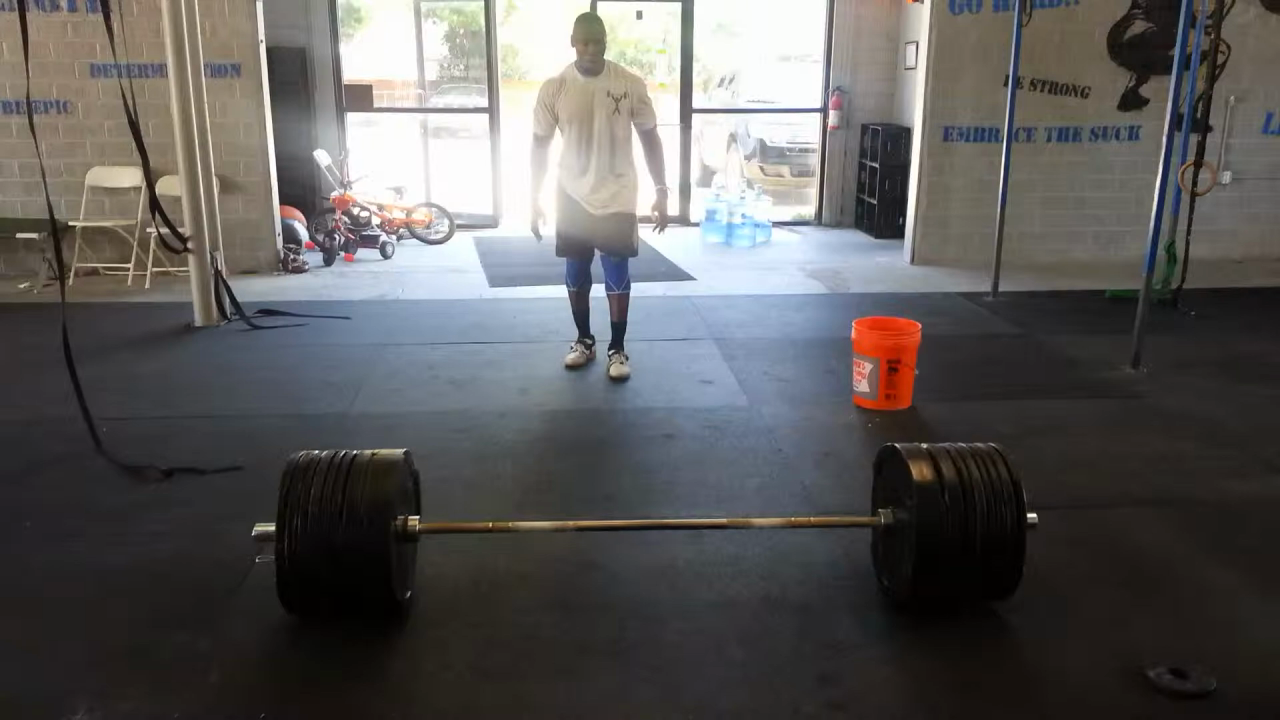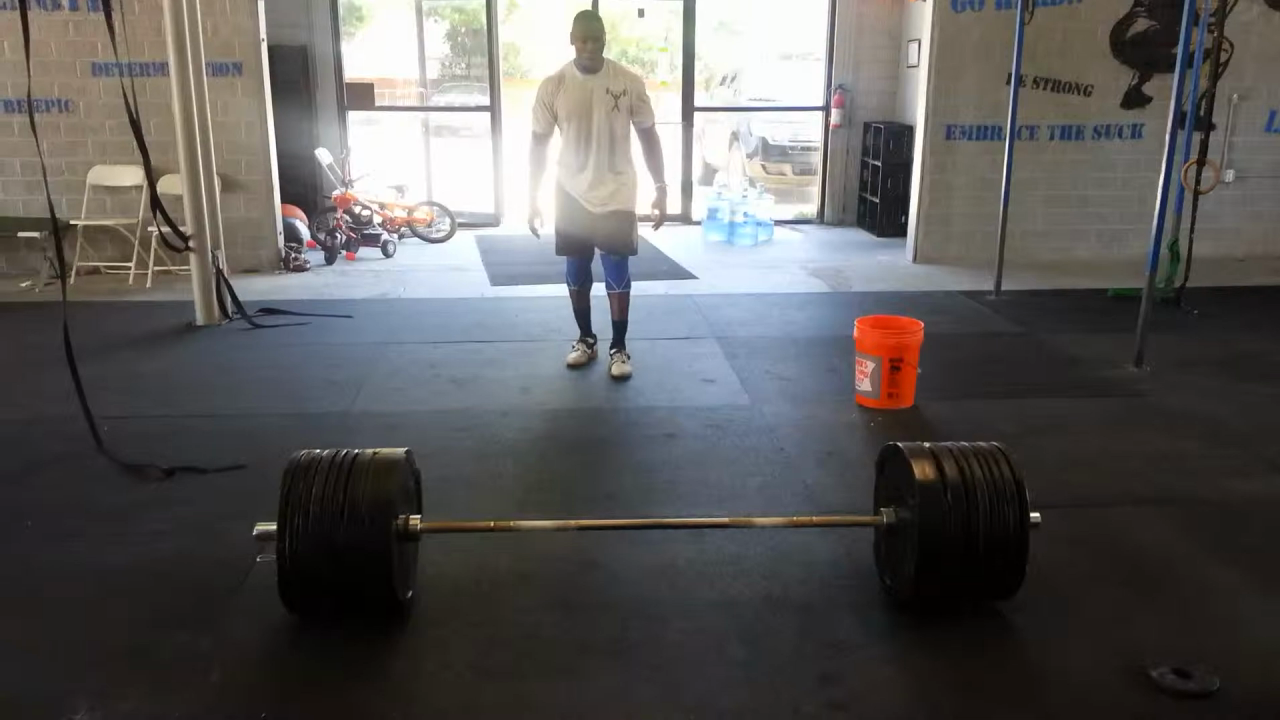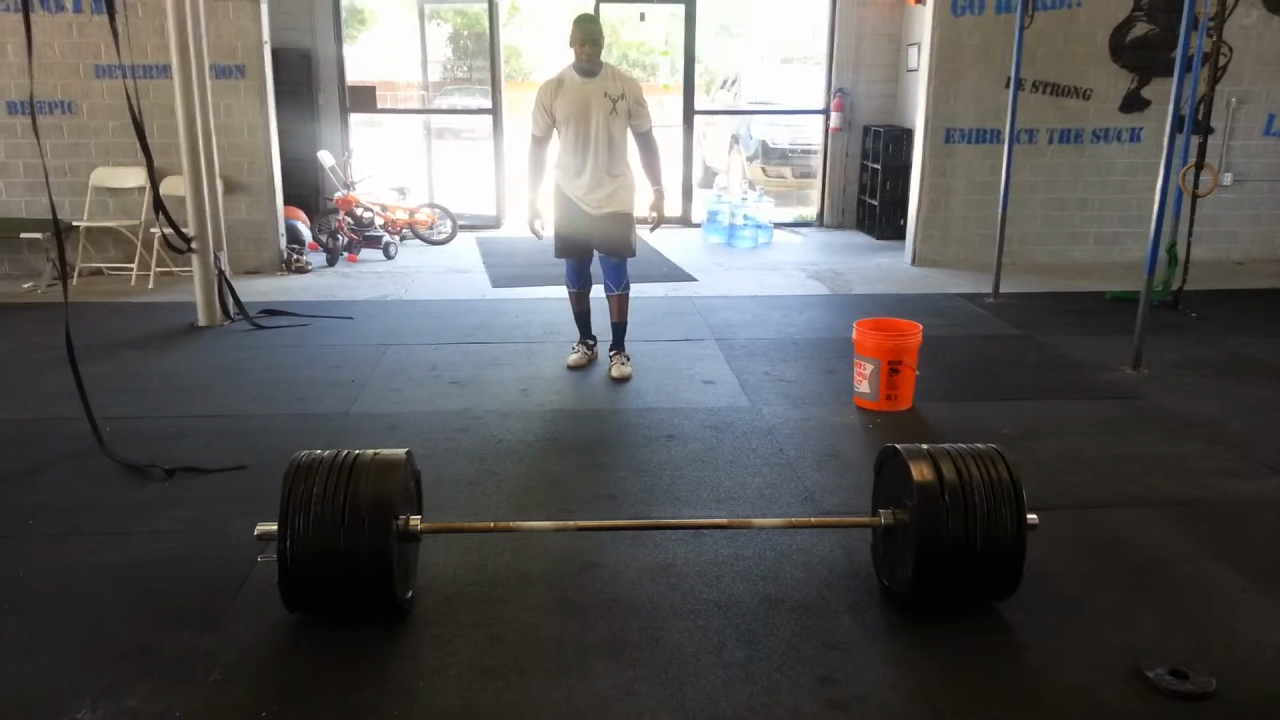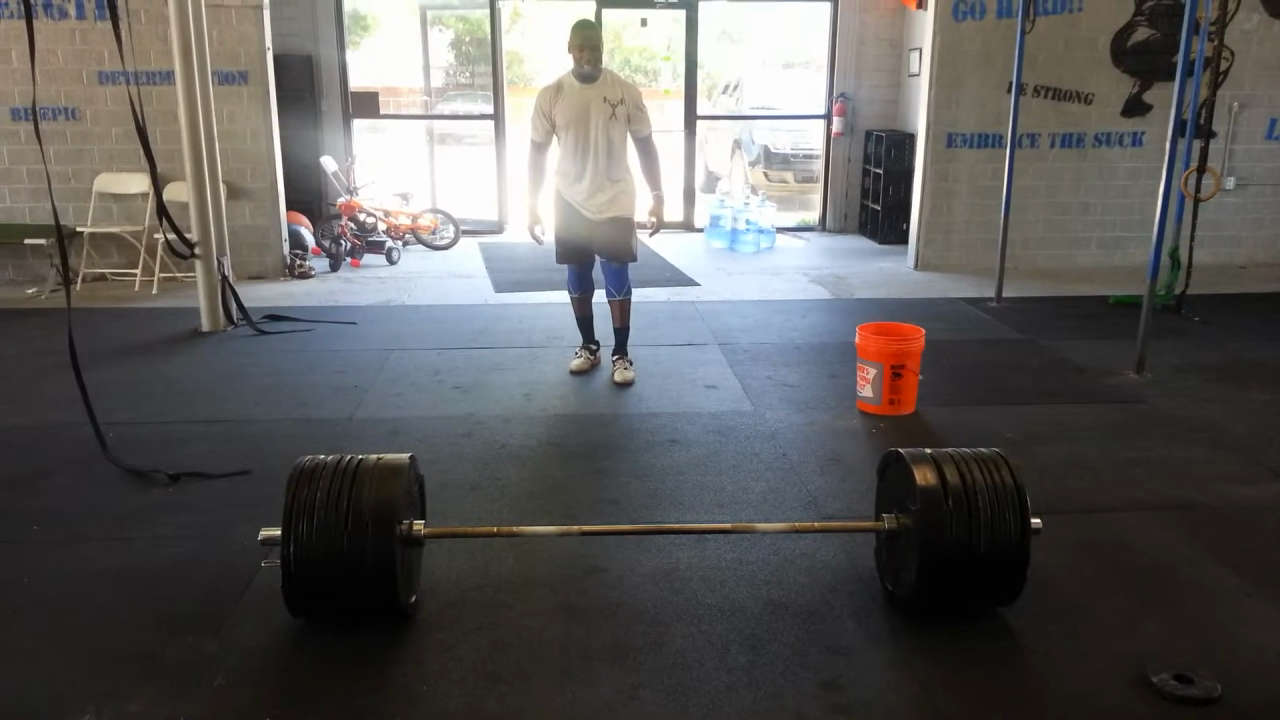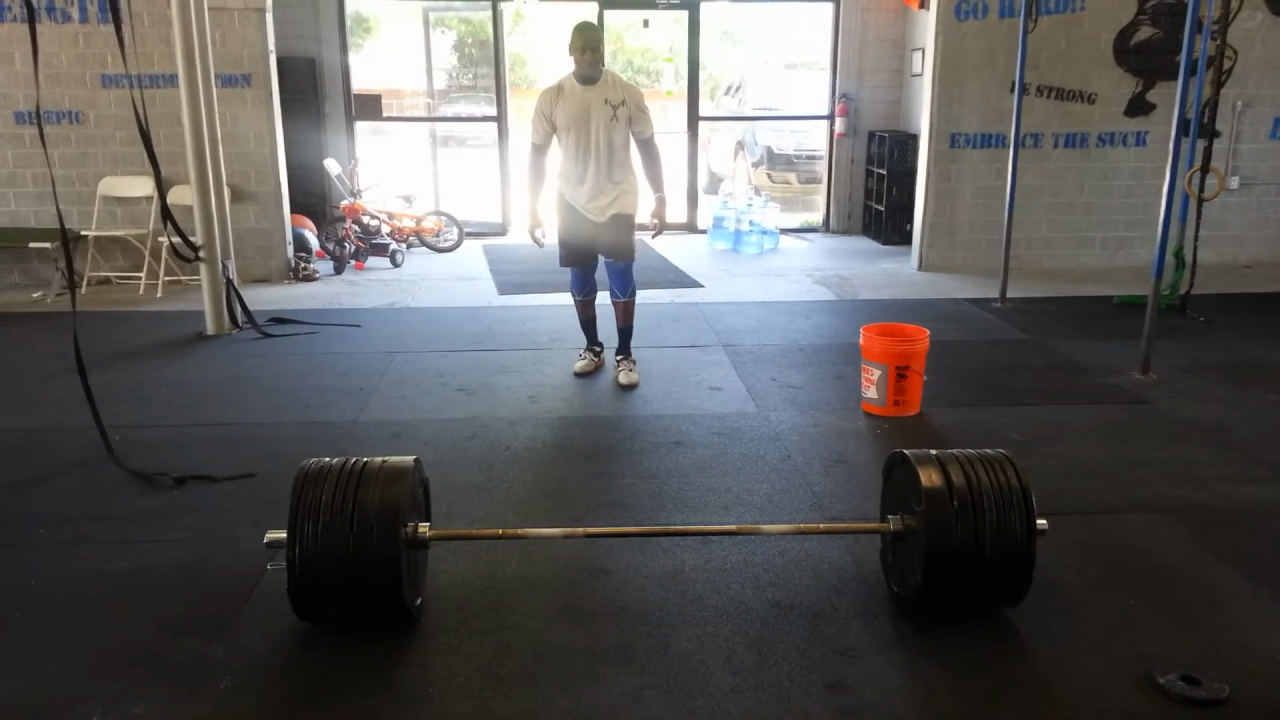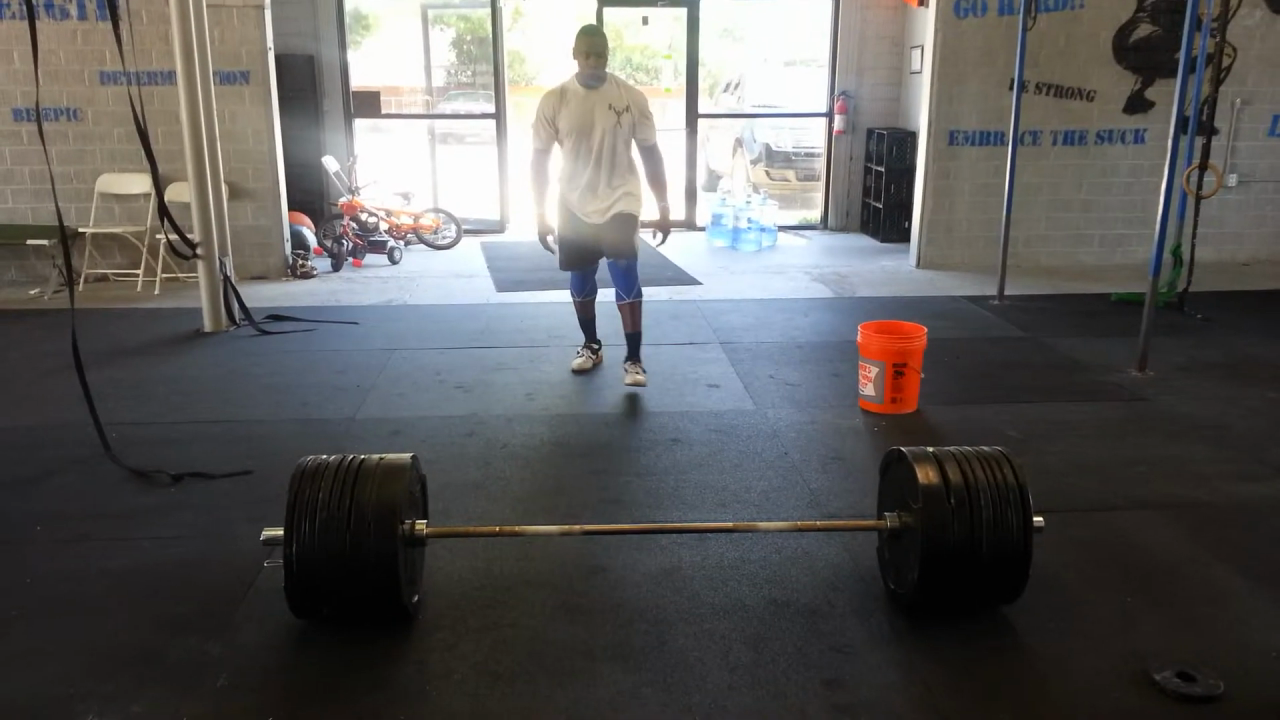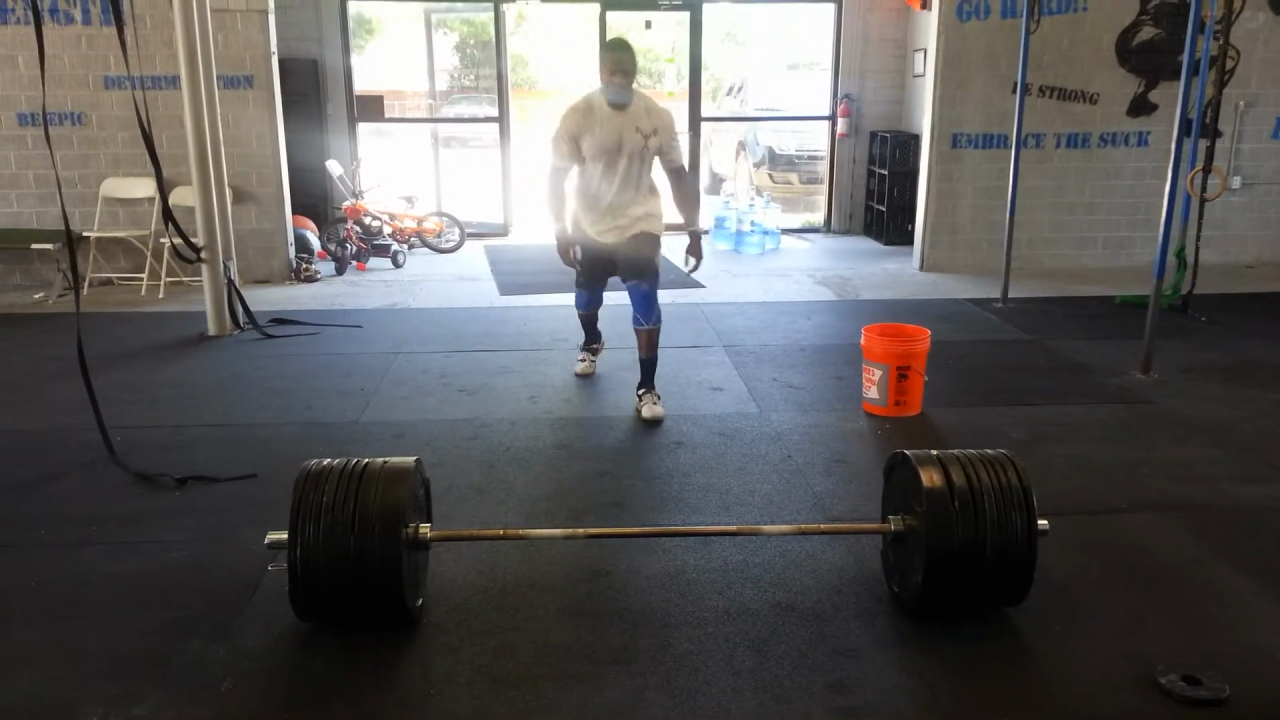
dt=0.3s
person 1, frame 1
left shoulder: (630, 84)
right shoulder: (554, 88)
left elbow: (650, 139)
right elbow: (540, 145)
left wrist: (661, 192)
right wrist: (535, 200)
left hip: (618, 197)
right hip: (572, 197)
left knee: (617, 272)
right knee: (576, 272)
left ankle: (617, 348)
right ankle: (584, 341)
person 1, frame 2
left shoulder: (630, 82)
right shoulder: (553, 86)
left elbow: (648, 137)
right elbow: (539, 144)
left wrist: (661, 189)
right wrist: (532, 199)
left hip: (617, 195)
right hip: (571, 195)
left knee: (617, 271)
right knee: (577, 270)
left ankle: (619, 348)
right ankle: (586, 340)
person 1, frame 3
left shoulder: (627, 86)
right shoulder: (552, 89)
left elbow: (646, 140)
right elbow: (538, 146)
left wrist: (658, 193)
right wrist: (532, 200)
left hip: (615, 198)
right hip: (570, 197)
left knee: (616, 273)
right knee: (576, 272)
left ankle: (619, 349)
right ankle: (586, 341)
person 1, frame 4
left shoulder: (626, 92)
right shoulder: (551, 95)
left elbow: (646, 146)
right elbow: (538, 153)
left wrist: (657, 198)
right wrist: (533, 206)
left hip: (616, 202)
right hip: (571, 203)
left knee: (617, 277)
right knee: (578, 276)
left ankle: (621, 354)
right ankle: (589, 346)
person 1, frame 5
left shoulder: (628, 93)
right shoulder: (552, 97)
left elbow: (647, 147)
right elbow: (538, 154)
left wrist: (659, 199)
right wrist: (533, 208)
left hip: (618, 201)
right hip: (574, 204)
left knee: (621, 275)
right knee: (581, 278)
left ankle: (625, 354)
right ankle: (593, 348)
person 1, frame 6
left shoulder: (632, 99)
right shoulder: (554, 101)
left elbow: (650, 154)
right elbow: (539, 159)
left wrist: (663, 206)
right wrist: (542, 213)
left hip: (620, 201)
right hip: (575, 206)
left knee: (624, 272)
right knee: (581, 280)
left ankle: (633, 360)
right ankle: (592, 345)
person 1, frame 7
left shoulder: (658, 117)
right shoulder: (578, 116)
left elbow: (678, 174)
right elbow: (558, 176)
left wrist: (692, 229)
right wrist: (561, 230)
left hip: (640, 220)
right hip: (590, 223)
left knee: (644, 296)
right knee: (588, 294)
left ankle: (647, 388)
right ankle: (592, 344)
